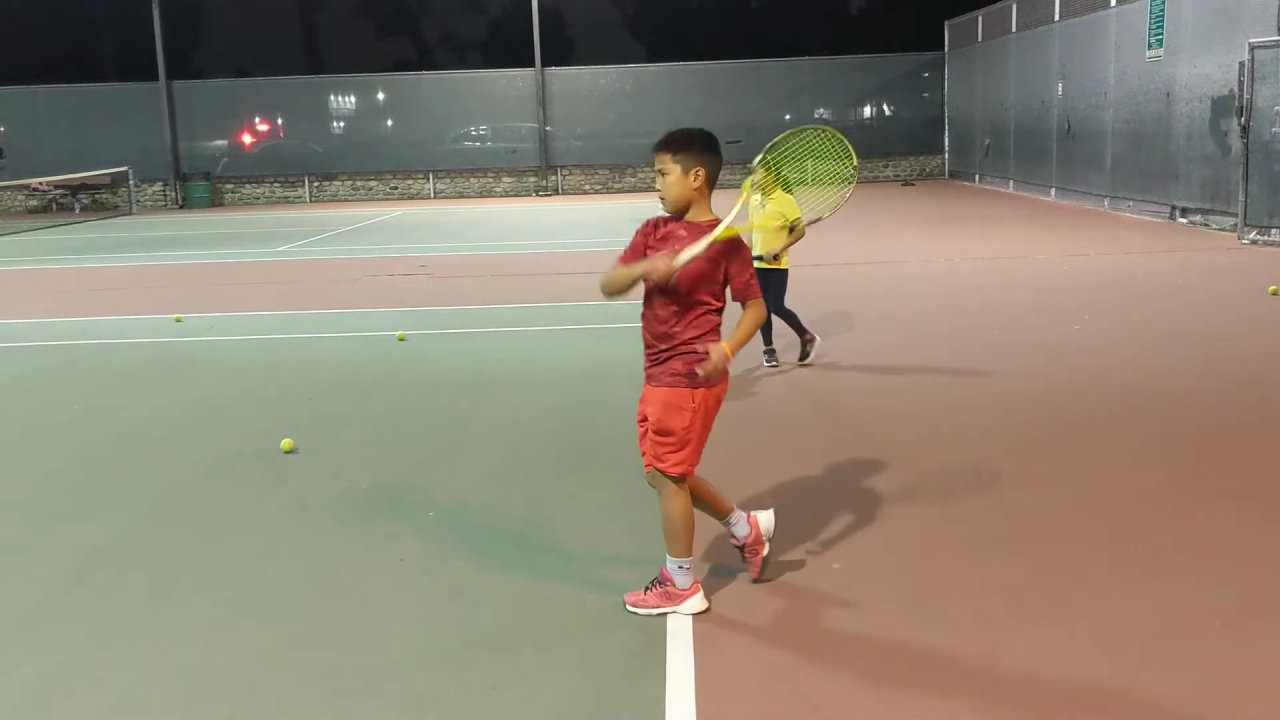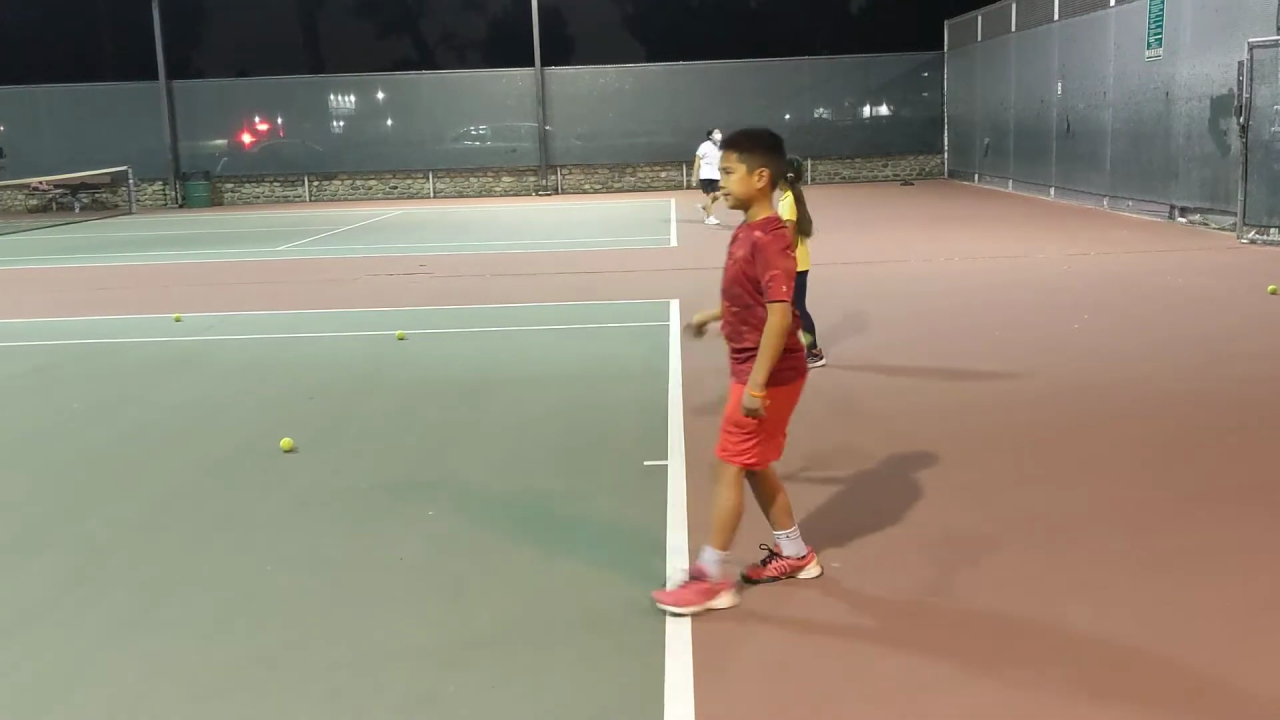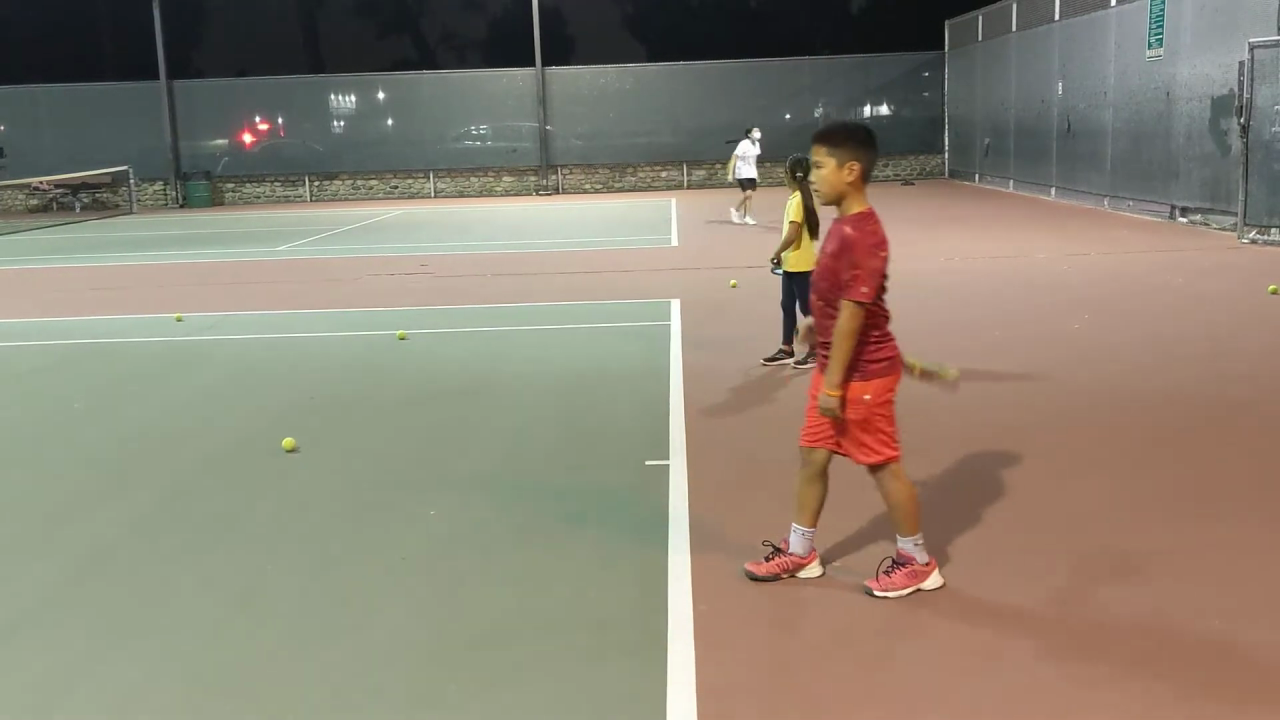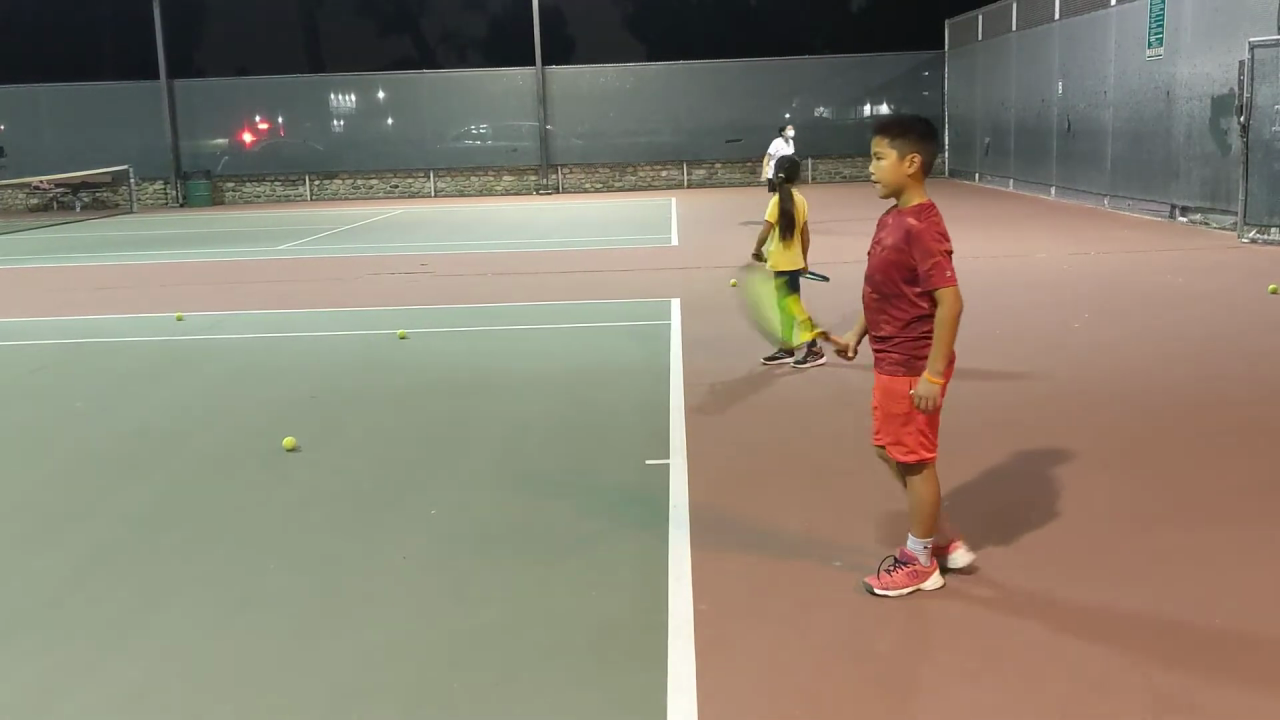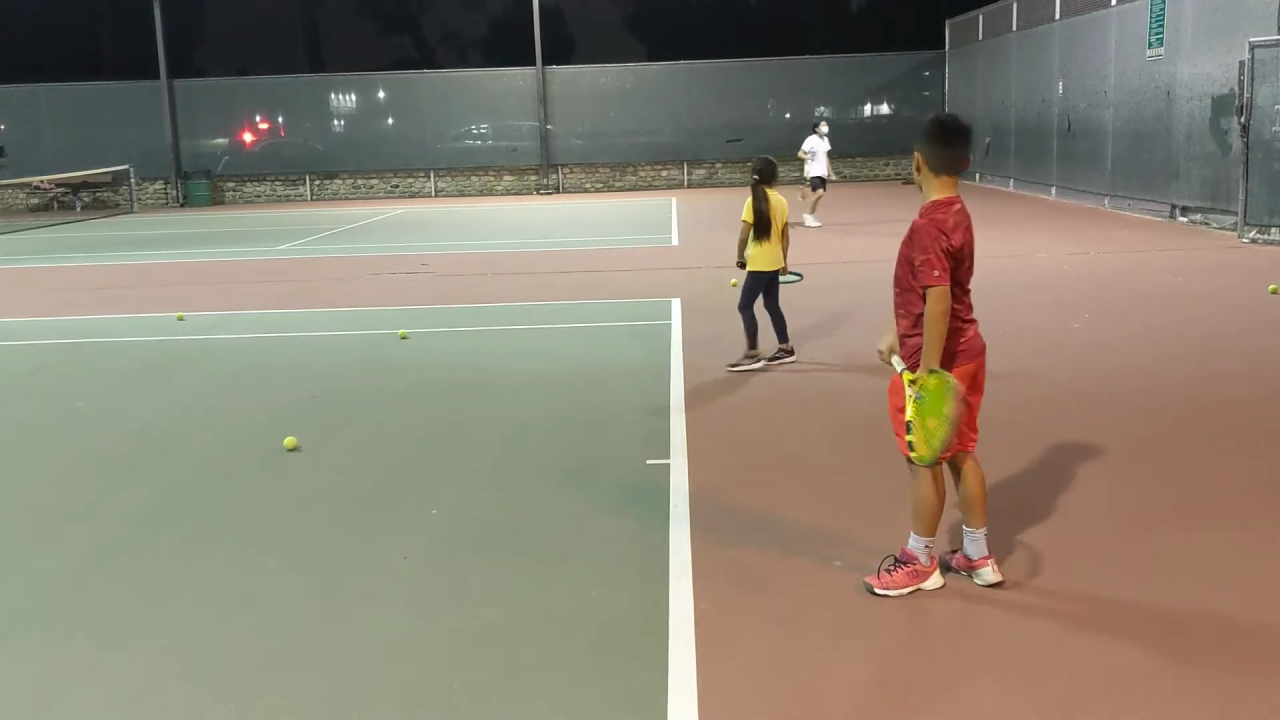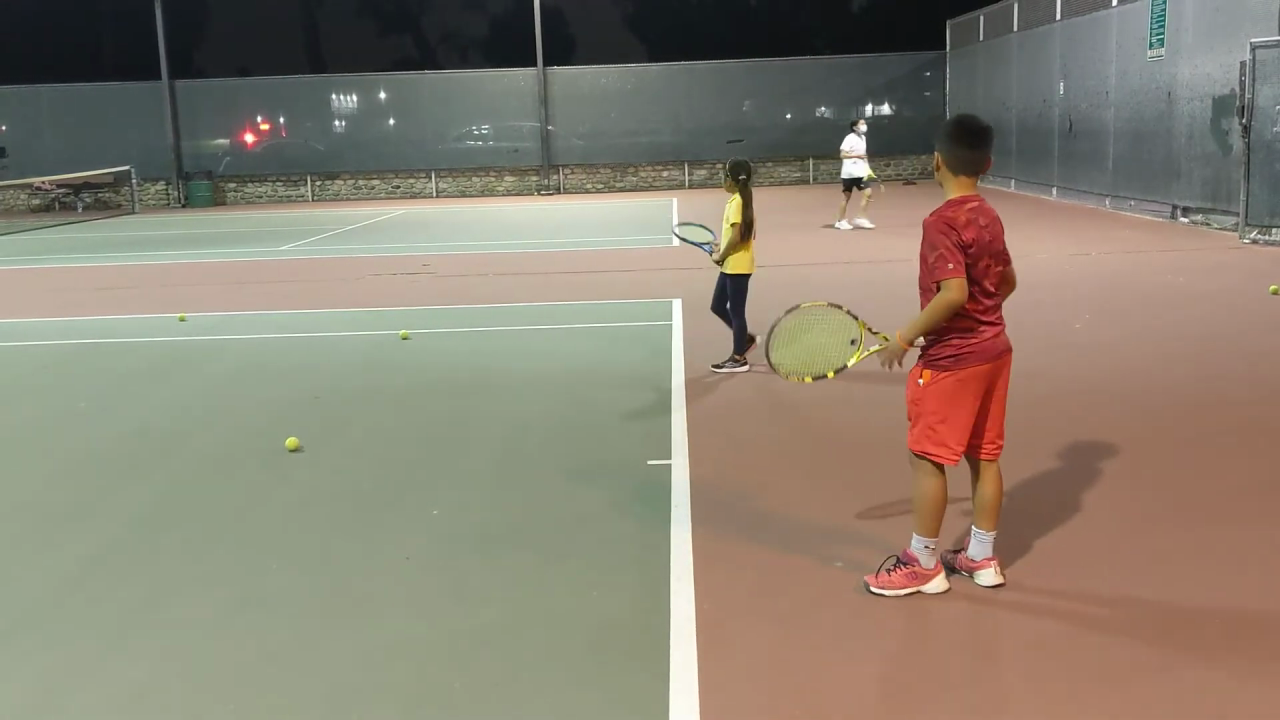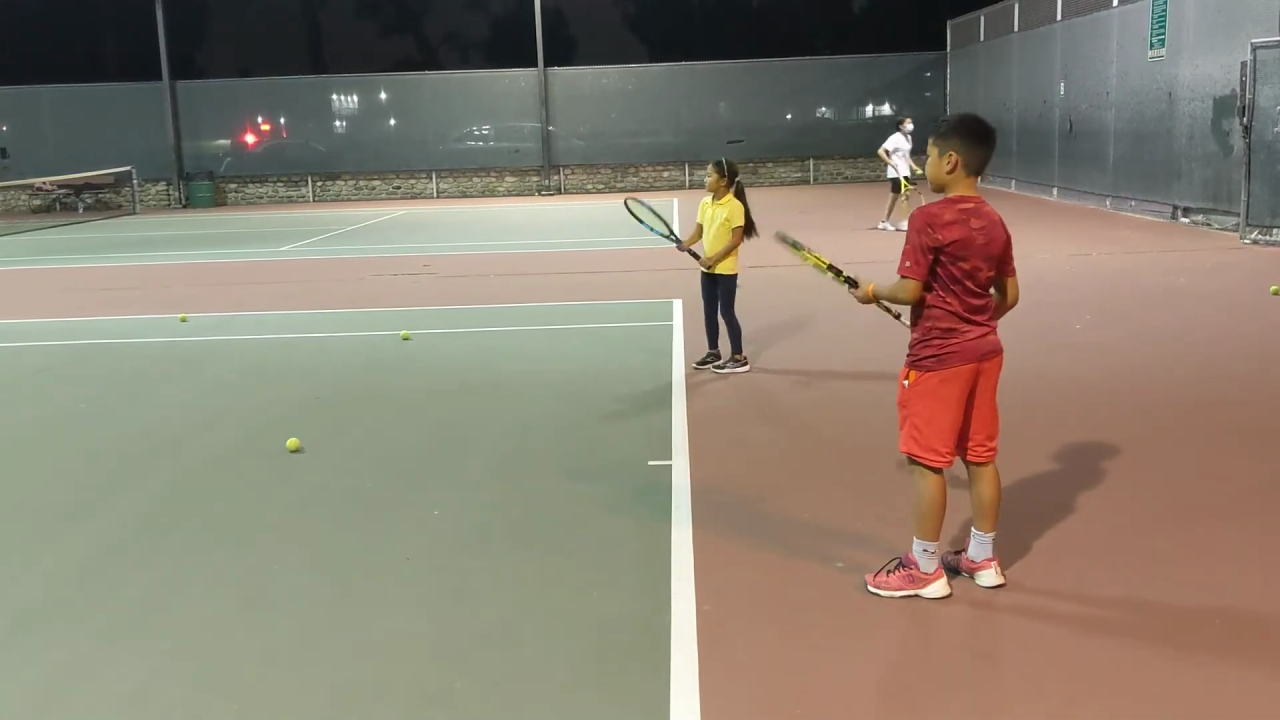
dt=0.5s
person 1, frame 1
left shoulder: (726, 242)
right shoulder: (653, 231)
left elbow: (755, 307)
right elbow: (610, 285)
left wrist: (728, 347)
right wrist: (645, 270)
left hip: (690, 379)
right hip: (661, 376)
left knee: (668, 477)
right knee: (668, 473)
left ankle: (680, 586)
right ankle: (746, 527)
person 1, frame 2
left shoulder: (767, 238)
right shoulder: (751, 232)
left elbow: (780, 312)
left wrist: (754, 383)
right wrist: (713, 316)
left hip: (771, 376)
right hip: (759, 373)
left knee: (728, 468)
right knee: (755, 466)
left ankle: (709, 577)
right ankle: (794, 553)
person 1, frame 3
left shoulder: (859, 236)
right shoulder: (846, 226)
left elbow: (853, 315)
left wrist: (833, 384)
right wrist: (816, 321)
left hip: (863, 373)
right hip: (838, 369)
left knee: (882, 464)
right knee: (812, 456)
left ankle: (917, 561)
right ankle: (799, 550)
person 1, frame 4
left shoulder: (921, 228)
right shoulder: (892, 219)
left elbow: (950, 301)
left wrist: (934, 373)
right wrist: (854, 333)
left hip: (914, 366)
right hip: (894, 363)
left knee: (912, 461)
right knee: (903, 457)
left ankle: (920, 563)
right ankle: (943, 543)
person 1, frame 5
left shoulder: (928, 225)
right shoulder: (956, 214)
left elbow: (938, 301)
left wrist: (927, 369)
right wrist: (898, 335)
left hip: (938, 360)
right hip: (964, 352)
left knee: (926, 458)
right knee: (961, 453)
left ankle: (921, 562)
right ankle: (977, 556)
person 1, frame 6
left shoulder: (942, 222)
right shoulder: (990, 218)
left elbow: (953, 294)
right elbow: (1007, 283)
left wrist: (907, 337)
left hip: (952, 359)
right hip: (993, 350)
left knee: (928, 458)
right knee: (985, 456)
left ankle: (924, 564)
right ankle: (982, 557)
person 1, frame 7
left shoulder: (928, 219)
right shoulder: (995, 223)
left elbow: (910, 291)
right elbow: (1009, 295)
left wrist: (873, 292)
left hip: (937, 358)
right hip: (984, 352)
left knee: (927, 461)
right knee: (981, 456)
left ankle: (926, 568)
right ankle: (982, 558)
person 2, frame 1
left shoulder: (787, 201)
right shoulder: (754, 201)
left elbow: (800, 231)
left wrist: (779, 249)
right wrist: (751, 254)
left hip: (778, 264)
right hip: (759, 263)
left knee: (777, 307)
left ankle: (807, 337)
right ankle: (769, 349)
person 2, frame 2
left shoulder: (788, 201)
right shoulder: (788, 199)
left elbow: (788, 233)
left hip: (793, 265)
right hip: (792, 263)
left knee: (798, 309)
left ankle: (815, 353)
person 2, frame 3
left shoulder: (797, 200)
right shoulder: (803, 197)
left elbow: (792, 234)
left wrist: (777, 254)
left hip: (799, 264)
right hip: (793, 264)
left knee: (805, 308)
right knee: (787, 305)
left ankle: (815, 353)
right ankle: (787, 350)
person 2, frame 4
left shoulder: (778, 201)
right shoulder: (800, 200)
left elbow: (765, 232)
right elbow: (805, 234)
left wrist: (757, 250)
right wrist: (804, 261)
left hip: (784, 263)
right hip: (793, 262)
left knee: (792, 307)
right knee: (786, 305)
left ankle: (815, 350)
right ankle: (786, 349)
person 2, frame 5
left shoulder: (754, 201)
right shoulder: (781, 201)
left elbow: (744, 235)
right elbow: (785, 235)
left wrist: (740, 257)
right wrist: (784, 260)
left hip: (759, 264)
right hip: (774, 263)
left knee: (745, 306)
right knee: (772, 305)
left ankle: (752, 354)
right ankle: (785, 348)
person 2, frame 6
left shoulder: (736, 203)
right shoulder: (744, 201)
left elbow: (736, 237)
left wrist: (721, 255)
right wrist: (723, 250)
left hip: (737, 267)
right hip: (730, 266)
left knee: (736, 312)
right knee: (717, 307)
left ankle: (739, 358)
right ankle: (746, 339)
person 2, frame 7
left shoulder: (734, 206)
right shoulder: (705, 203)
left elbow: (736, 239)
right elbow: (699, 232)
left wrist: (714, 258)
right wrist: (686, 244)
left hip: (726, 268)
right hip: (708, 268)
left knee: (727, 312)
right knee: (709, 312)
left ankle: (739, 358)
right ankle: (713, 352)
